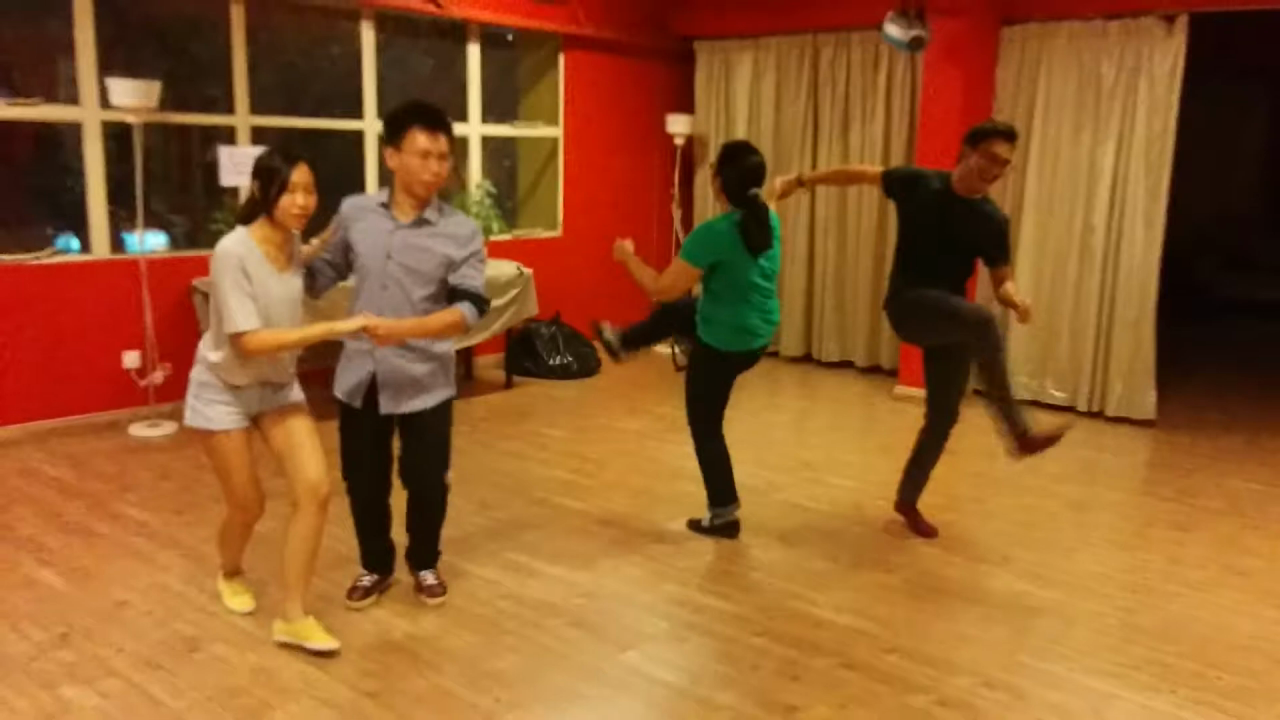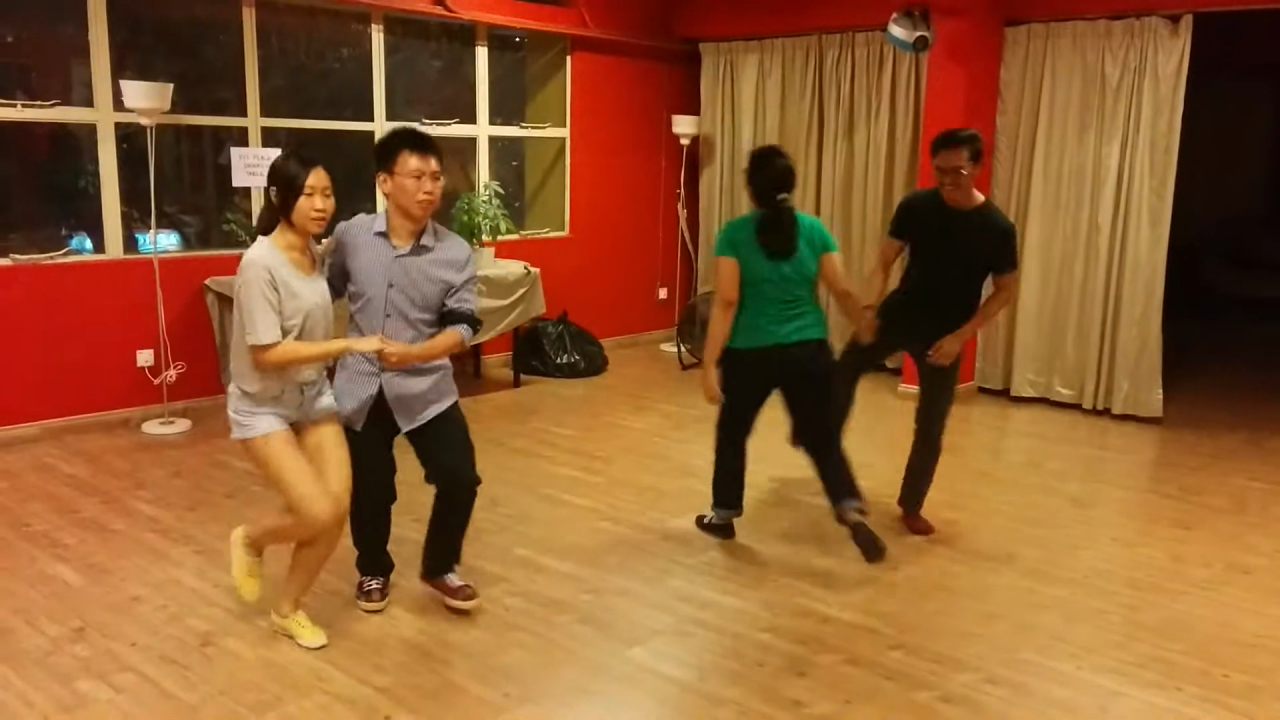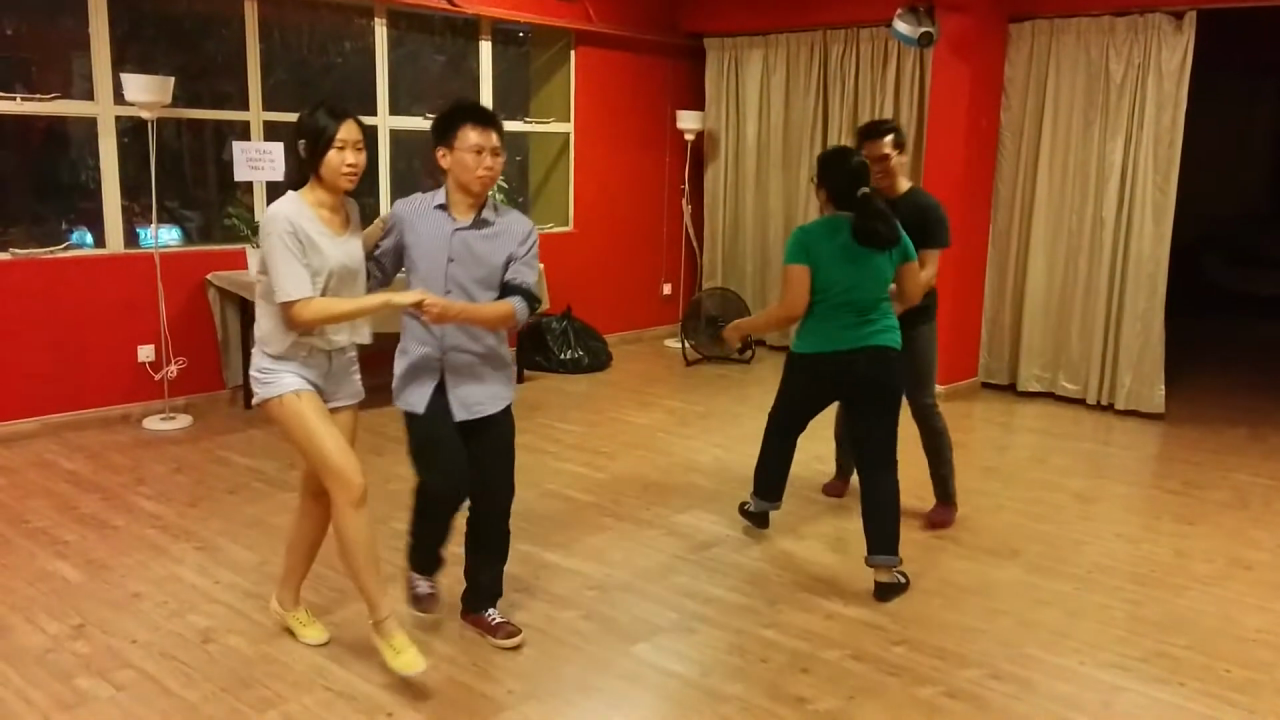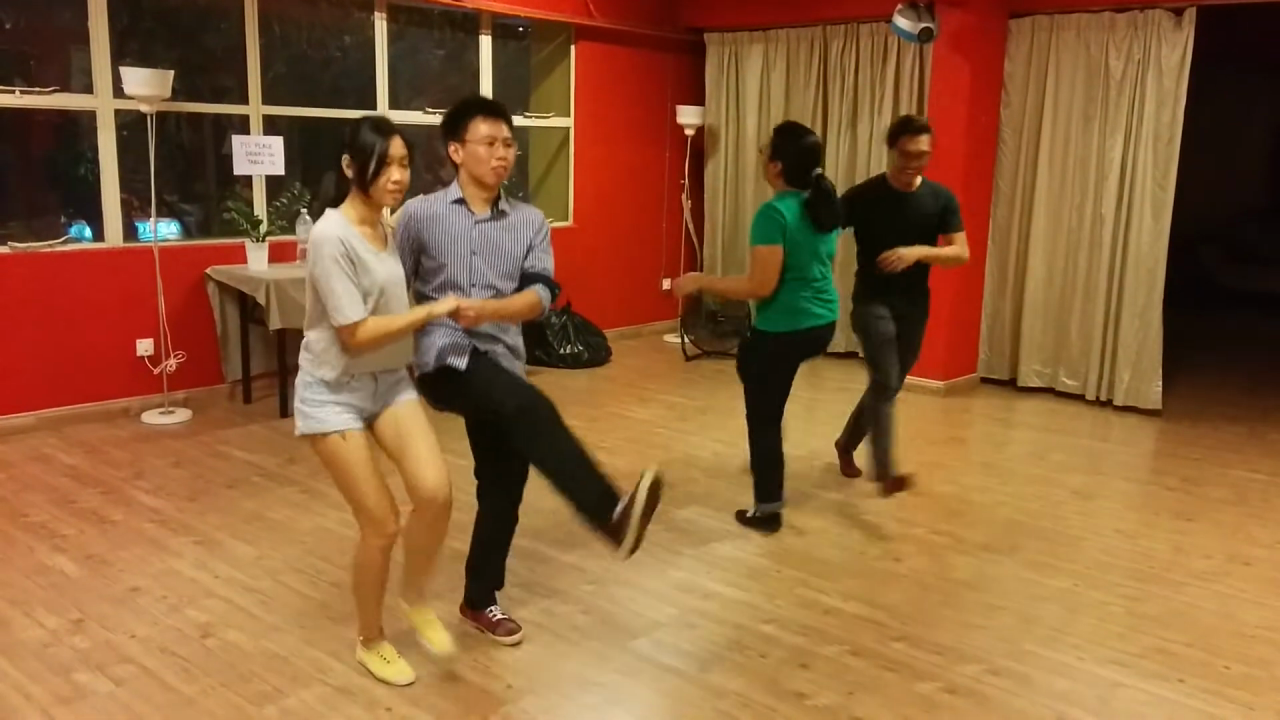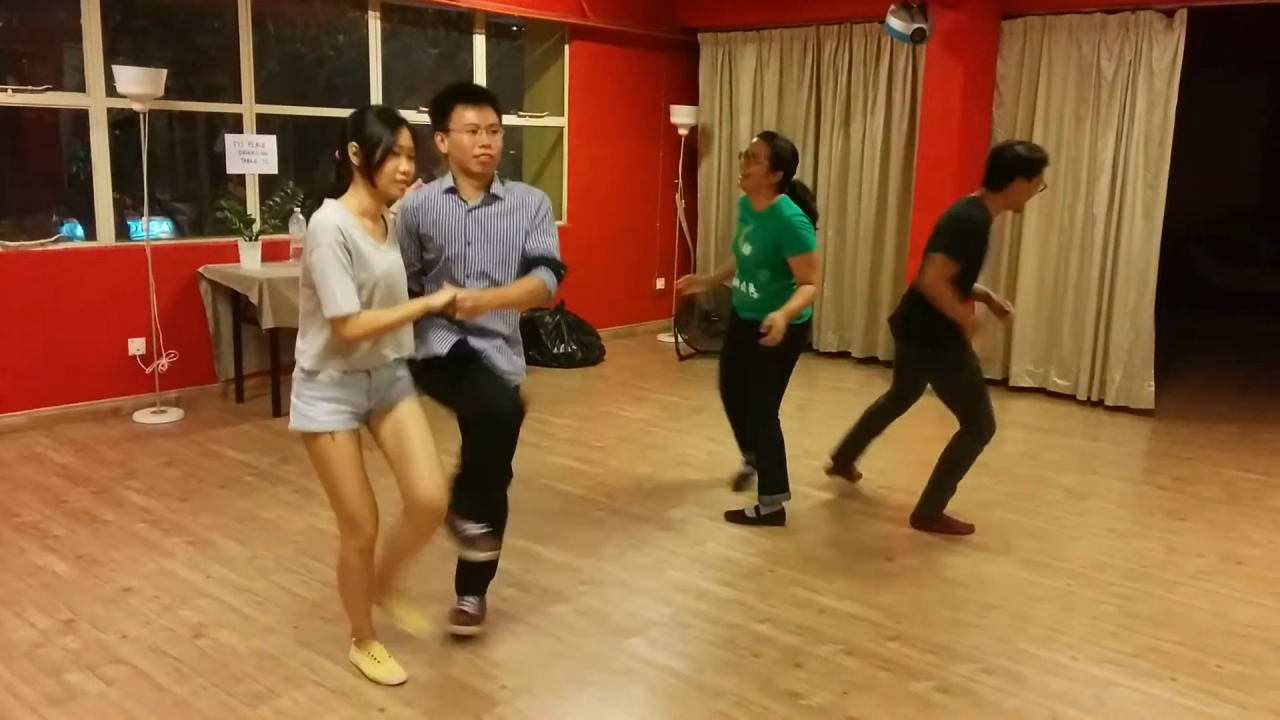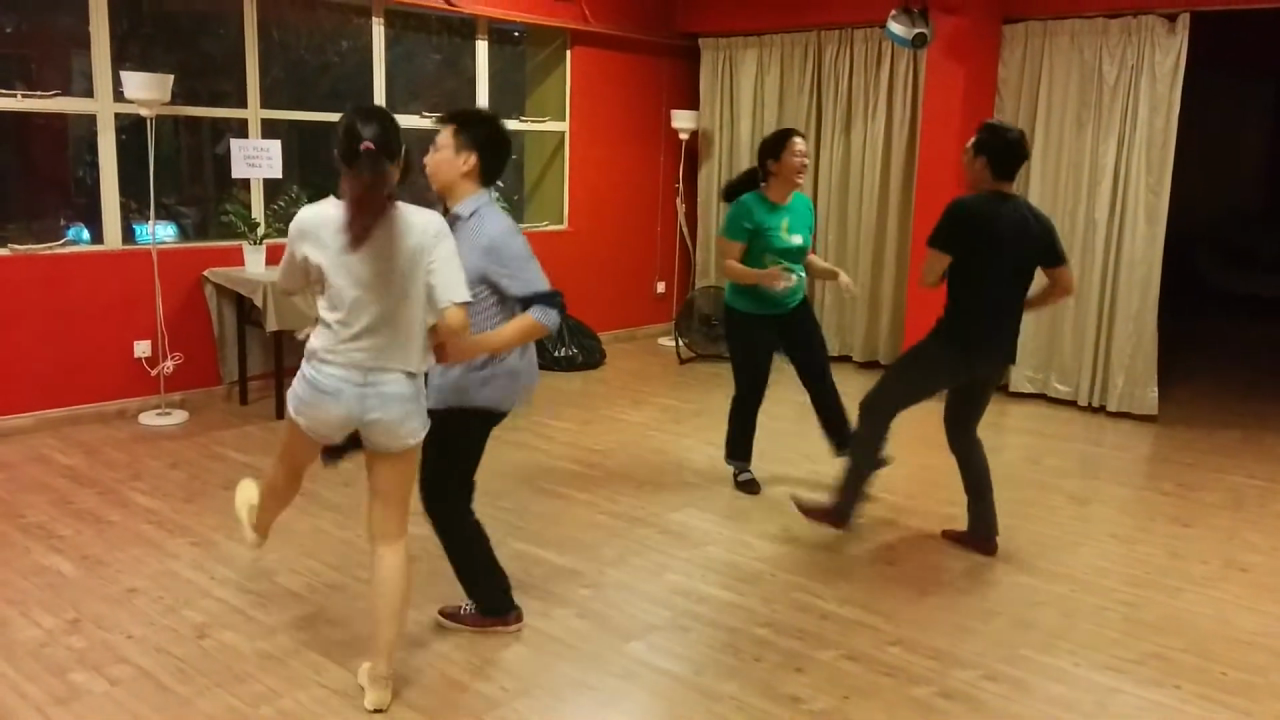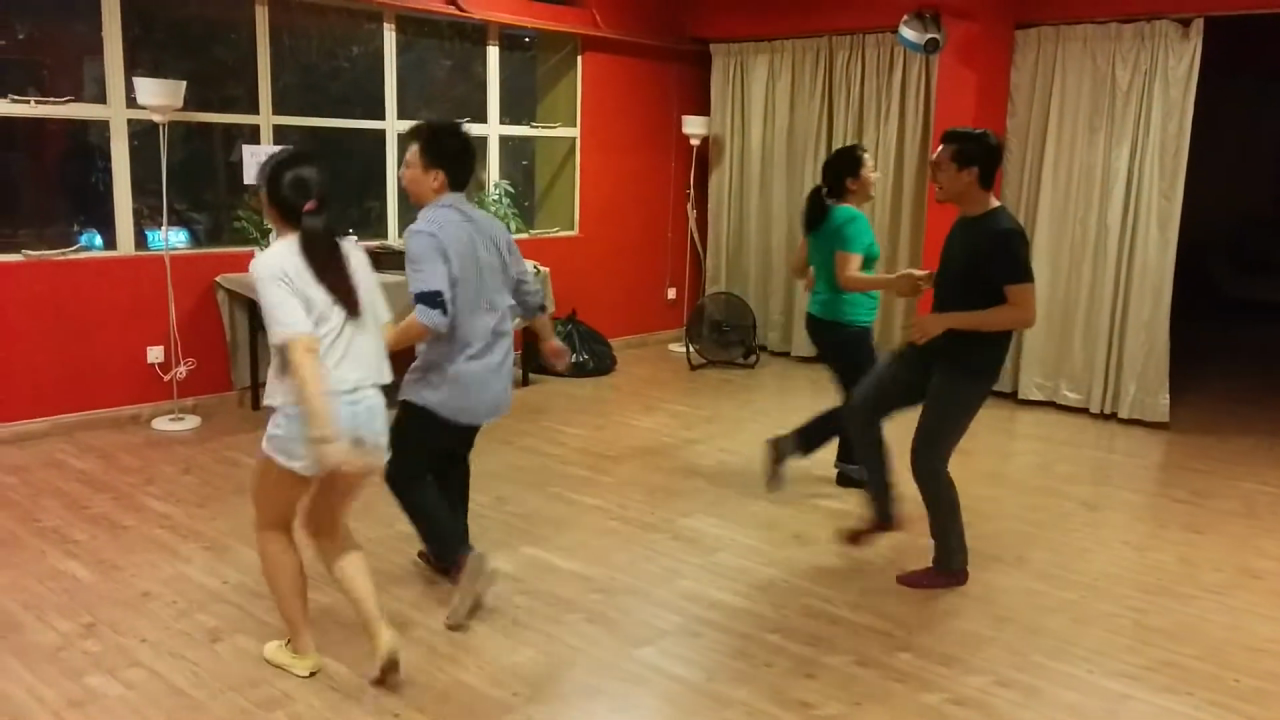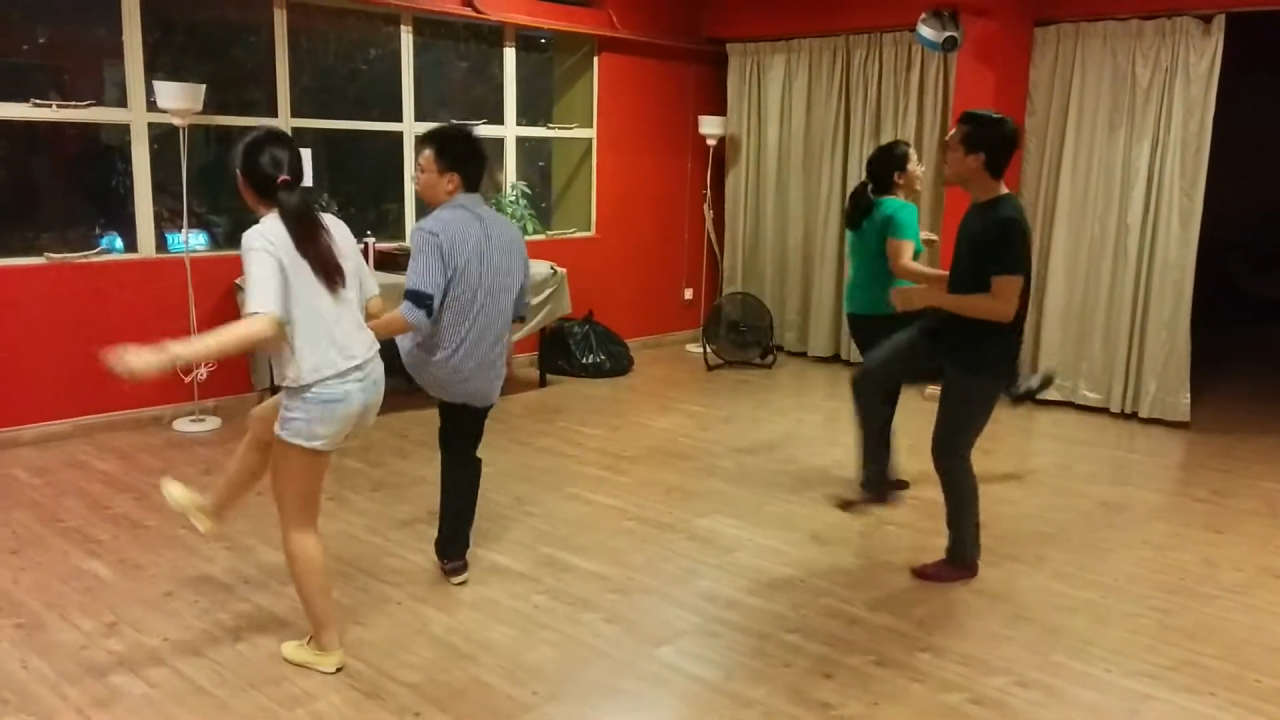
dt=0.5s
person 1, frame 1
left shoulder: (292, 244)
right shoulder: (232, 252)
right elbow: (247, 340)
right wrist: (333, 328)
left hip: (278, 383)
right hip: (224, 388)
left knee: (315, 488)
right knee: (248, 504)
left ankle: (293, 616)
right ankle: (230, 573)
person 1, frame 2
left shoulder: (312, 253)
right shoulder: (259, 263)
right elbow: (268, 354)
right wrist: (349, 345)
left hip: (314, 395)
right hip: (261, 405)
left knee: (334, 508)
right knee: (318, 516)
left ankle: (287, 607)
right ankle: (250, 538)
person 1, frame 3
left shoulder: (350, 212)
right shoulder: (285, 217)
right elbow: (302, 311)
right wrist: (389, 300)
left hip: (341, 364)
right hip: (286, 366)
left knee: (321, 491)
right knee: (350, 485)
left ankle: (287, 600)
right ankle: (385, 624)
person 1, frame 4
left shoulder: (384, 227)
right shoulder: (330, 236)
right elbow: (354, 333)
right wrist: (432, 311)
left hip: (389, 379)
right hip: (333, 391)
left knee: (436, 490)
right knee: (380, 522)
left ankle: (417, 598)
right ankle: (371, 640)
person 1, frame 5
left shoulder: (387, 221)
right shoulder: (330, 227)
right elbow: (348, 327)
right wrist: (429, 303)
left hip: (388, 376)
right hip: (330, 388)
left knee: (430, 498)
right knee: (361, 526)
left ankle: (385, 585)
right ankle: (363, 640)
person 1, frame 6
left shoulder: (312, 221)
right shoulder: (428, 226)
left elbow: (286, 284)
right elbow: (455, 320)
right wrist: (419, 339)
left hip: (324, 382)
right hip: (397, 394)
left knee: (291, 462)
right knee: (390, 535)
left ankle: (259, 521)
right ankle: (379, 677)
person 1, frame 7
left shoulder: (270, 266)
right shoulder: (351, 256)
left elbow: (301, 350)
right elbow: (382, 335)
left wrist: (327, 437)
left hip: (309, 418)
right hip: (367, 412)
left knee: (272, 524)
right knee: (326, 528)
left ankle: (301, 647)
right ankle: (381, 633)
person 1, frame 8
left shoulder: (263, 240)
right shoulder: (335, 228)
left elbow: (262, 325)
left wrist: (164, 355)
left hip: (324, 394)
right hip: (369, 376)
left knee: (298, 523)
right knee: (264, 423)
left ankle: (325, 645)
right ankle: (209, 507)
person 2, frame 1
left shoulder: (461, 232)
right shoulder: (355, 214)
left elbow: (470, 308)
right elbow: (324, 274)
left wrist: (406, 329)
left hip: (425, 377)
right hip: (361, 372)
left knee: (427, 480)
right knee: (364, 478)
left ankle: (424, 562)
right ankle: (375, 565)
person 2, frame 2
left shoulder: (456, 253)
right shoulder: (350, 236)
left elbow: (463, 327)
right elbow: (326, 290)
left wrist: (411, 354)
left hip: (427, 388)
right hip: (362, 389)
left knee: (460, 480)
right knee: (370, 490)
left ankle: (440, 567)
right ankle: (373, 570)
person 2, frame 3
left shoulder: (518, 230)
right shoulder: (407, 215)
left elbow: (520, 308)
right elbow: (374, 274)
left wrist: (458, 312)
left hip: (486, 380)
right hip: (423, 376)
left knee: (495, 495)
right knee: (444, 484)
left ankle: (482, 602)
right ankle: (422, 565)
person 2, frame 4
left shoulder: (530, 222)
right shoulder: (418, 214)
left elbow: (541, 296)
left wrist: (490, 308)
left hip: (497, 360)
right hip: (443, 358)
left knee: (503, 480)
right knee: (530, 409)
left ankle: (479, 599)
right ankle: (613, 514)
person 2, frame 5
left shoulder: (530, 203)
right shoulder: (418, 206)
left elbow: (547, 280)
right elbow: (400, 287)
left wrist: (488, 300)
left hip: (497, 351)
right hip: (440, 349)
left knee: (491, 474)
right knee: (503, 407)
left ankle: (472, 590)
right ankle: (467, 510)
person 2, frame 6
left shoulder: (493, 233)
right shoulder: (444, 222)
left elbow: (547, 313)
left wrist: (475, 349)
left hip: (482, 383)
right hip: (458, 373)
left knee: (444, 493)
left ankle: (496, 607)
right ankle: (341, 446)
person 2, frame 7
left shoulder: (425, 233)
right shoulder: (490, 227)
left elbow: (433, 318)
right elbow: (528, 291)
left wrist: (386, 340)
right wrist: (547, 339)
left hip: (446, 379)
right hip: (490, 375)
left knee: (404, 469)
right knee: (450, 462)
left ankle: (461, 558)
right ankle: (449, 556)
person 2, frame 8
left shoulder: (434, 231)
right shoulder: (511, 232)
left elbow: (418, 314)
right elbow: (518, 307)
left hip: (435, 361)
right hip: (485, 374)
left knee: (366, 334)
right knee: (462, 455)
right ankle: (454, 556)
person 3, frame 1
left shoulder: (993, 220)
right shoulder: (918, 184)
left elbow: (1001, 279)
right elbow: (859, 174)
left wrist: (1015, 298)
right wrist: (803, 180)
left hip: (952, 323)
right hip: (910, 306)
left knee: (943, 416)
right knee: (982, 322)
left ankle: (908, 501)
right ankle: (1018, 431)
person 3, frame 2
left shoulder: (997, 227)
right shoulder: (916, 206)
left elbow: (1005, 292)
right elbow: (885, 259)
left wrist: (959, 337)
right wrist: (870, 308)
left hip: (950, 329)
right hip: (905, 310)
left knee: (931, 420)
right knee: (846, 368)
left ankle: (912, 506)
person 3, frame 3
left shoulder: (926, 207)
left elbow: (928, 275)
left hip: (914, 316)
left knee: (922, 403)
left ankle: (946, 498)
right ankle: (842, 471)
person 3, frame 4
left shoulder: (940, 199)
right shoulder: (864, 195)
left elbow: (963, 255)
left wrist: (918, 252)
left hip: (914, 305)
right hip: (871, 300)
left knee: (888, 384)
right knee: (887, 379)
left ankle: (846, 444)
right ankle: (884, 470)
person 3, frame 5
left shoulder: (970, 215)
right shoulder: (969, 222)
right elbow: (931, 281)
left wrist: (984, 294)
right wrist: (967, 318)
left hip: (914, 328)
right hip: (930, 334)
left knee: (901, 395)
right knee: (979, 425)
left ankle: (843, 459)
right ankle: (929, 511)
person 3, frame 6
left shoulder: (964, 211)
right shoulder: (1038, 223)
left elbow: (931, 275)
right elbow: (1064, 286)
left hip: (955, 344)
right hip: (997, 353)
left knee: (875, 409)
right knee: (962, 431)
left ankle: (842, 508)
right ankle: (983, 532)
person 3, frame 7
left shoulder: (1004, 234)
right shoulder: (965, 222)
left elbow: (1023, 312)
left wrist: (946, 321)
right wrist: (927, 280)
left hip: (969, 367)
right hip: (931, 350)
left knee: (927, 458)
right knee: (861, 407)
left ankle: (950, 565)
right ankle: (883, 512)
person 3, frame 8
left shoulder: (1004, 223)
right shoulder: (981, 208)
left elbow: (1005, 305)
left wrist: (929, 296)
right wrist: (937, 294)
left hip: (983, 356)
right hip: (948, 337)
left knee: (949, 452)
right knee: (869, 377)
left ankle: (962, 558)
right ankle: (876, 481)
person 4, frame 1
left shoulder: (713, 233)
right shoulder: (768, 220)
left elbow: (663, 288)
left wrist: (628, 257)
left hip: (724, 344)
right hip: (759, 333)
left knee: (705, 425)
right knee: (677, 311)
left ankle: (724, 515)
right ankle: (621, 342)
person 4, frame 2
left shoulder: (734, 233)
right shoulder: (814, 229)
left elbow: (725, 302)
right elbow: (842, 291)
left wrist: (710, 364)
right wrist: (859, 318)
left hip: (752, 352)
right hip: (808, 349)
left knee: (731, 433)
right knee: (818, 437)
left ankle: (723, 516)
right ankle: (852, 513)
person 4, frame 3
left shoulder: (807, 237)
right shoulder: (890, 231)
left elbow: (791, 309)
right elbow: (913, 294)
left wrist: (741, 327)
left hip: (816, 359)
right hip: (879, 358)
left knee: (782, 428)
right knee: (878, 463)
left ankle: (761, 504)
right ankle: (885, 569)
person 4, frame 4
left shoulder: (773, 213)
right shoulder: (821, 205)
left elbow: (761, 286)
left wrist: (702, 281)
left hip: (782, 329)
right hip: (821, 323)
left knee: (762, 413)
right knee: (752, 366)
left ankle: (767, 509)
right ankle: (768, 459)
person 4, frame 5
left shoulder: (789, 220)
right shoulder: (746, 207)
left elbow: (810, 284)
left wrist: (783, 315)
right wrist: (709, 279)
left hip: (779, 328)
right hip: (746, 318)
left knee: (758, 406)
right knee: (732, 386)
left ankle: (772, 502)
right ankle: (754, 459)
person 4, frame 6
left shoulder: (804, 205)
right shoulder: (746, 207)
right elbow: (726, 265)
left wrist: (831, 272)
right wrist: (765, 277)
left hip: (794, 310)
right hip: (749, 315)
left knee: (819, 376)
right knee: (750, 391)
left ankle: (846, 443)
right ankle: (740, 465)
person 4, frame 7
left shoulder: (826, 216)
right shoulder: (853, 219)
left elbow: (798, 268)
right elbow: (847, 278)
right wrist: (892, 282)
left hip: (827, 319)
right hip: (843, 325)
left ankle: (849, 468)
right ankle: (789, 445)
person 4, frame 8
left shoulder: (868, 210)
right shoulder: (900, 210)
right elbow: (901, 267)
left wrist: (913, 241)
right wrist: (949, 277)
left hip: (861, 314)
right hip: (893, 312)
left ankle: (875, 474)
